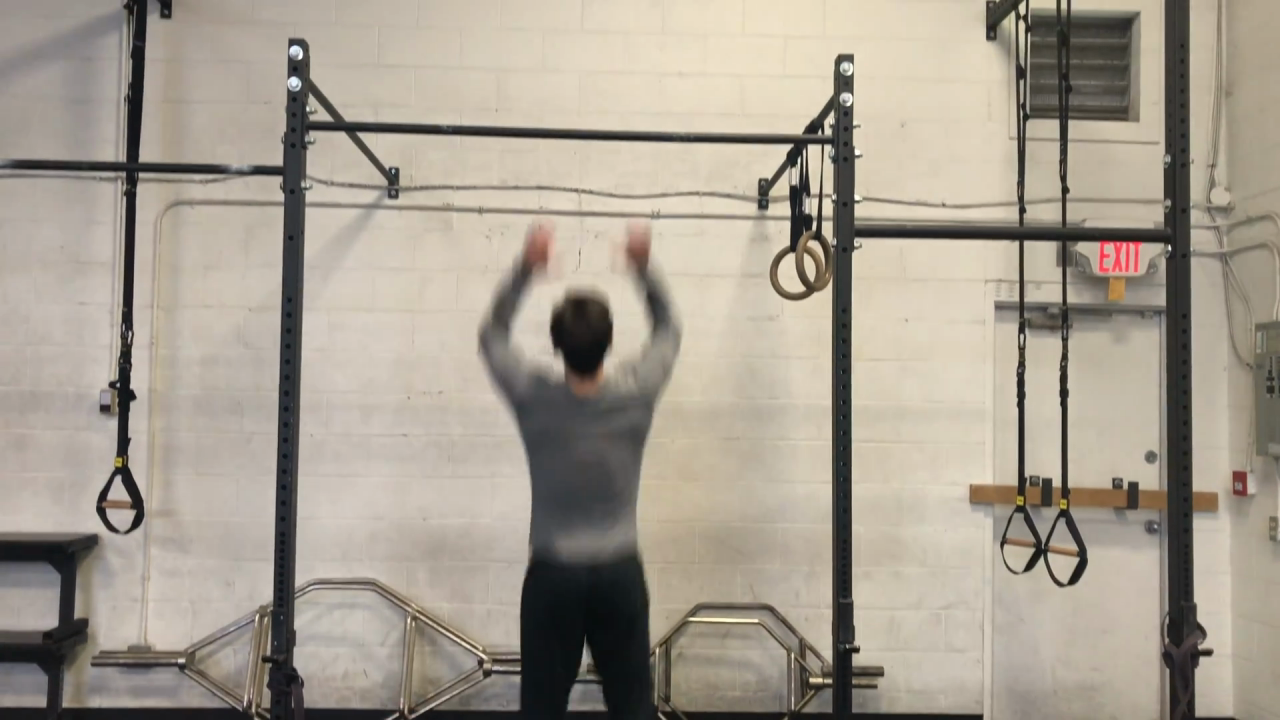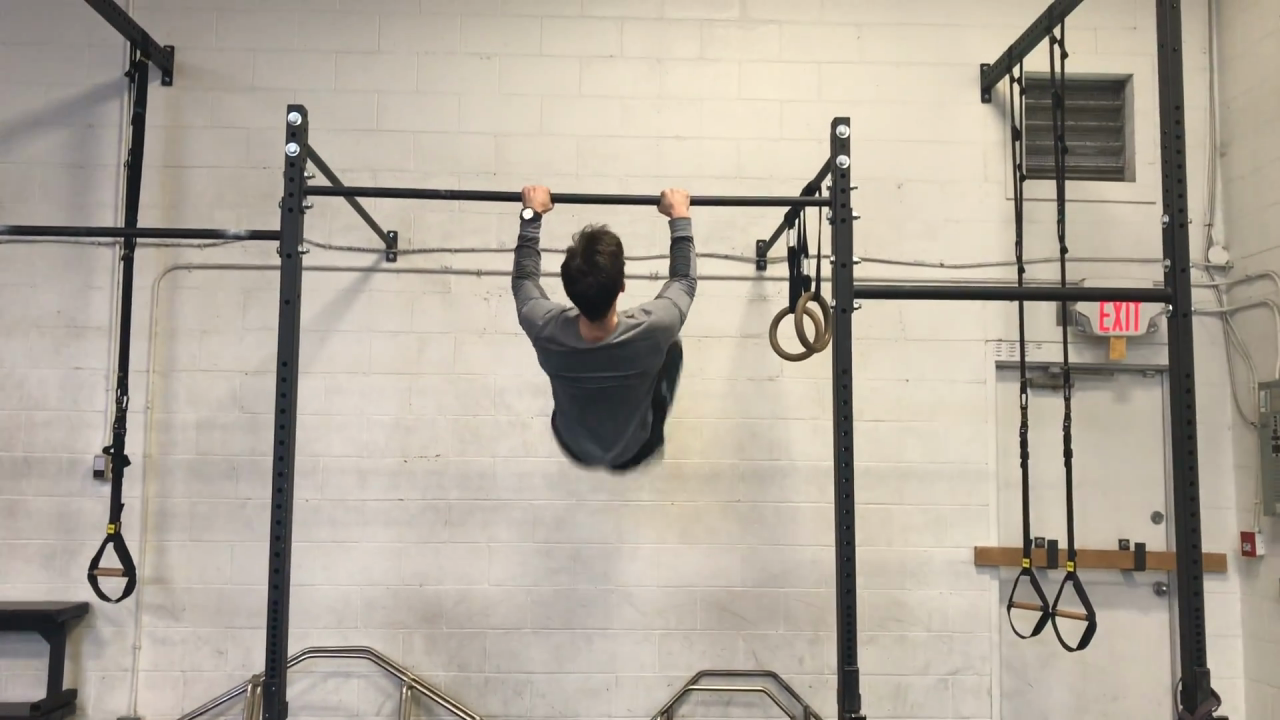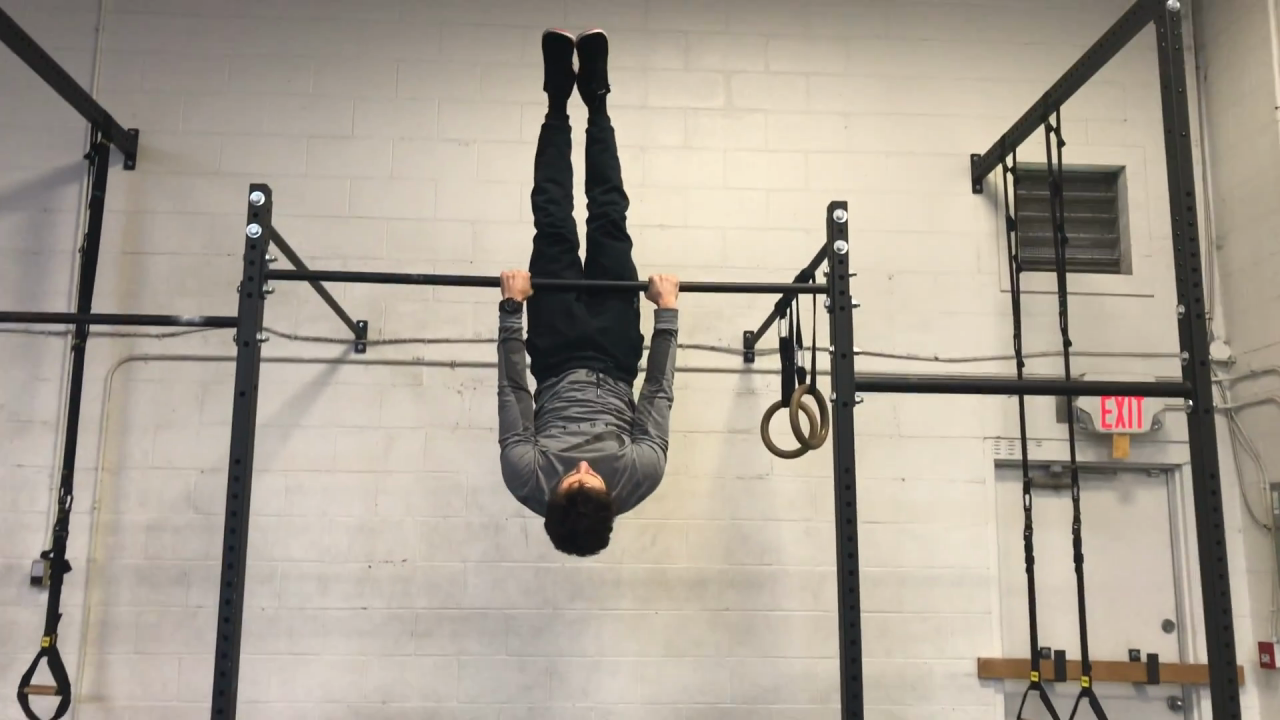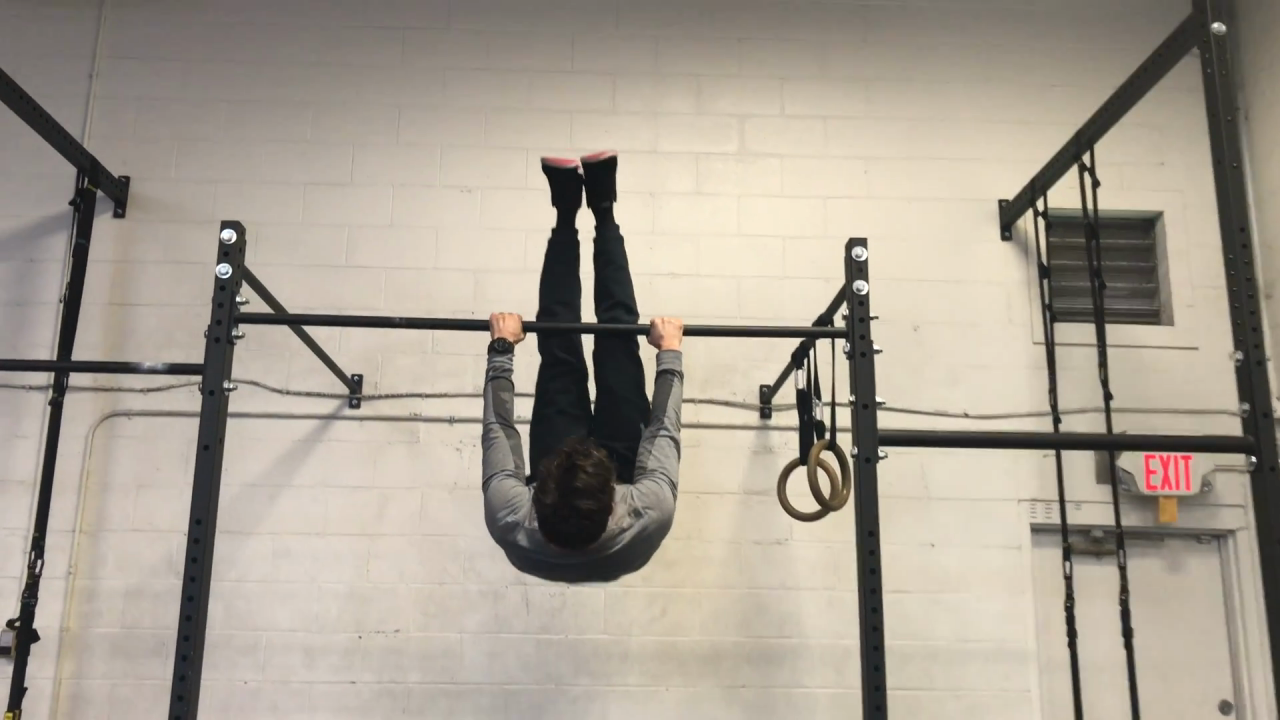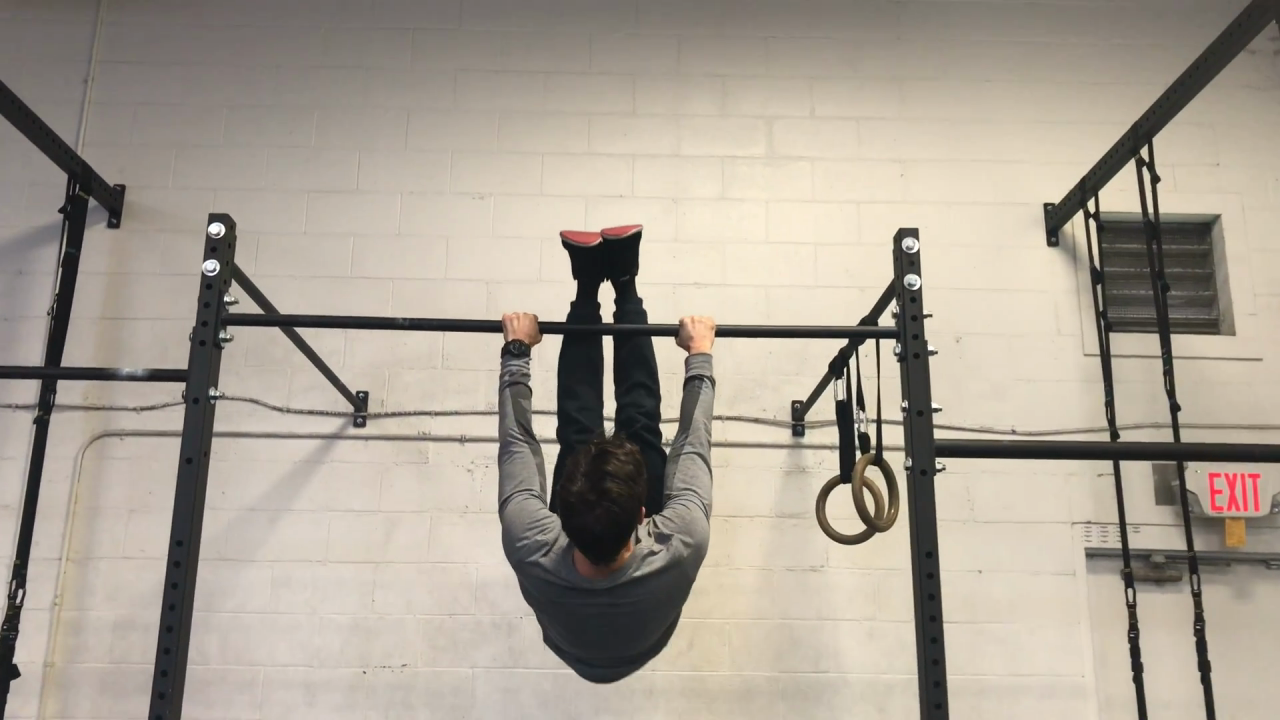
dt=1s
person 1, frame 1
left shoulder: (533, 399)
right shoulder: (636, 396)
left elbow: (491, 337)
right elbow: (668, 334)
left wrist: (524, 271)
right wrist: (645, 270)
left hip: (551, 578)
right hip: (618, 575)
person 1, frame 2
left shoulder: (548, 329)
right shoulder: (651, 328)
left elbow: (523, 281)
right elbow: (684, 284)
left wrist: (531, 216)
right wrist: (680, 220)
left hip: (577, 448)
right hip: (633, 450)
person 1, frame 3
left shoulder: (527, 482)
right shoulder: (640, 478)
left elbow: (512, 390)
right elbow: (658, 392)
left wrist: (511, 309)
right wrist: (666, 312)
left hip: (558, 361)
right hip: (611, 364)
left knee: (554, 232)
right knee: (608, 228)
left ankle: (560, 100)
right ankle: (594, 99)
person 1, frame 4
left shoulder: (515, 532)
right shoulder: (644, 526)
left elbow: (498, 429)
right elbow: (664, 432)
left wrist: (501, 350)
right wrist: (670, 355)
right hip: (620, 465)
left knee: (559, 356)
right knee: (618, 349)
left ankle: (567, 214)
right ankle: (602, 210)
person 1, frame 5
left shoulder: (534, 551)
right shoulder: (677, 553)
left elbow: (517, 443)
right elbow: (693, 446)
left wrist: (516, 353)
right wrist: (699, 358)
left knee: (576, 433)
right knee: (642, 428)
